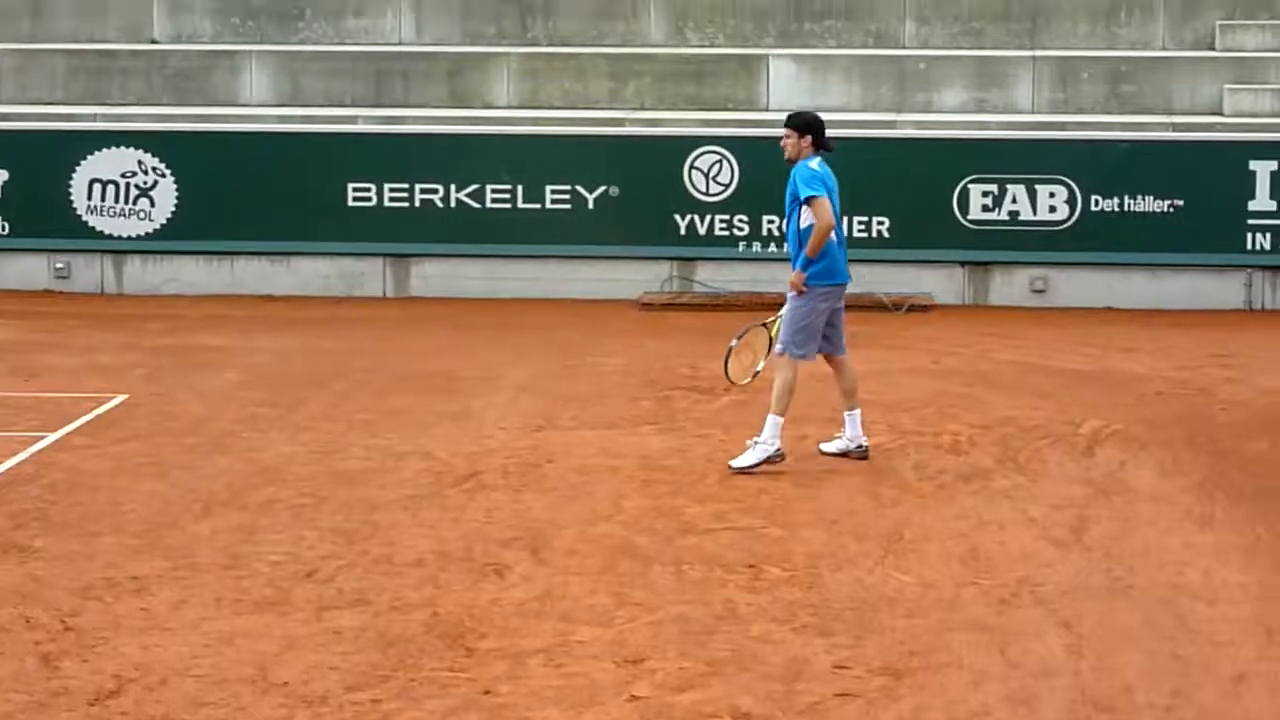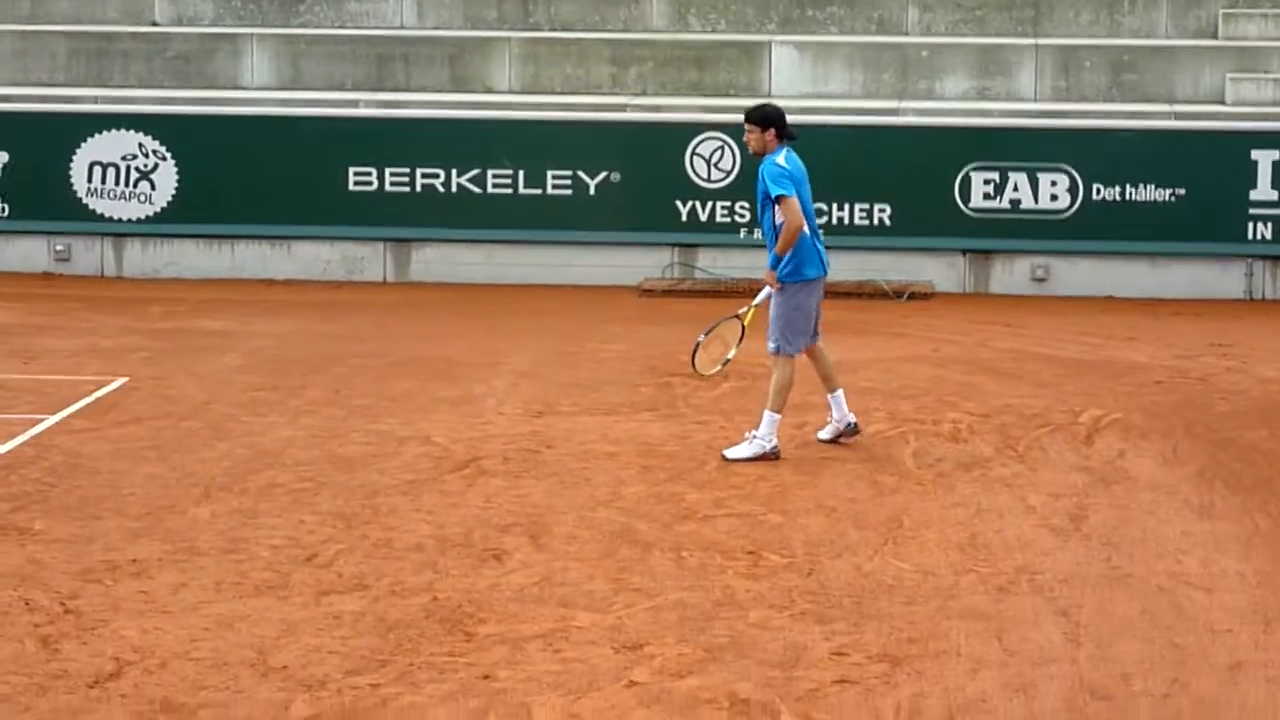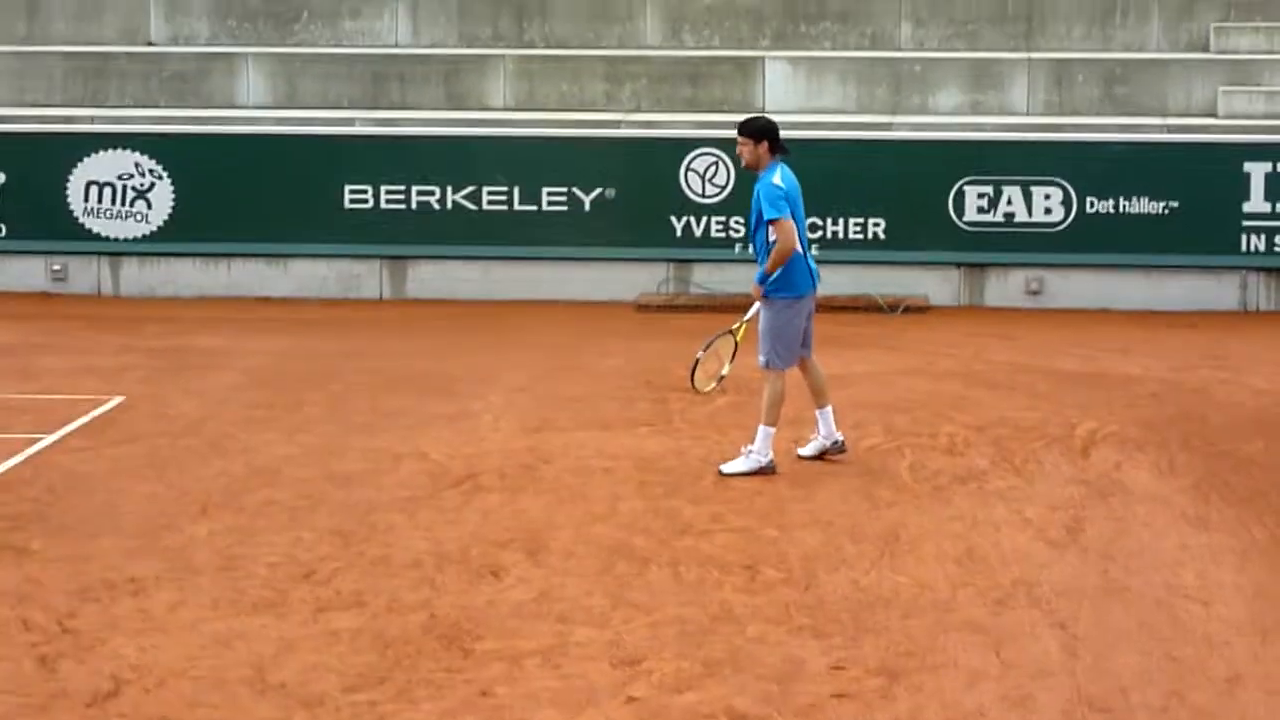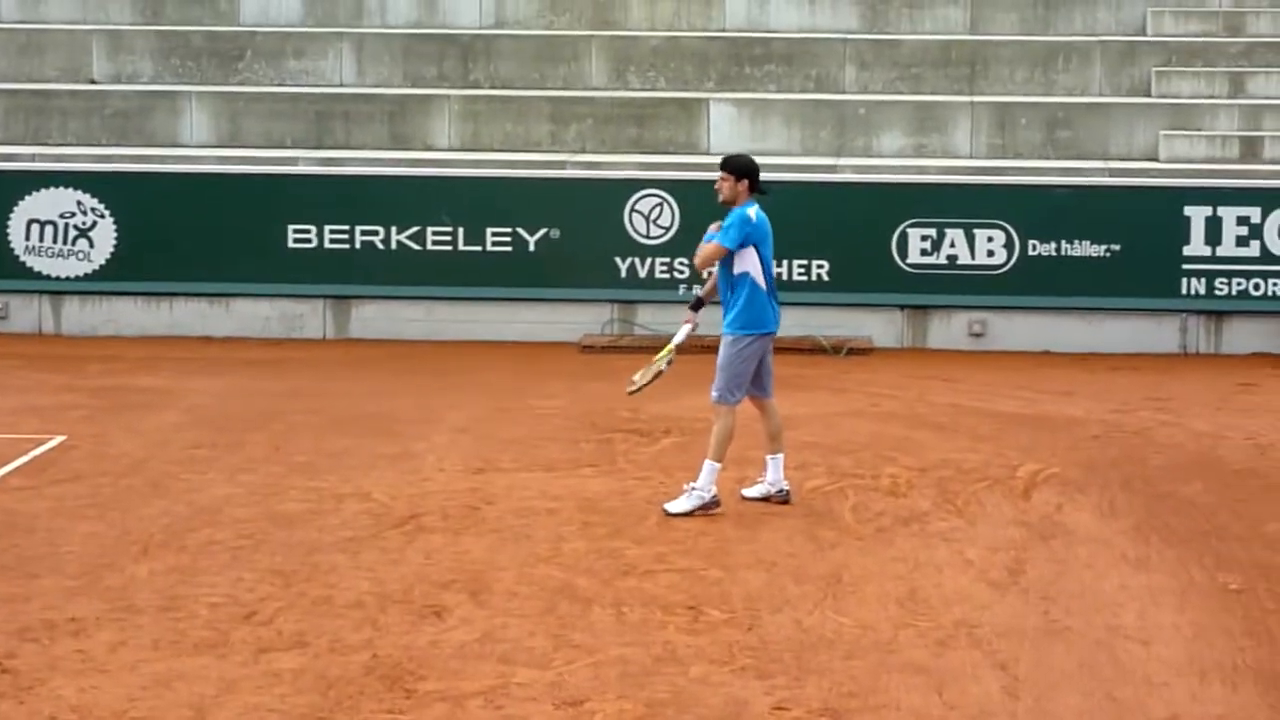
dt=0.3s
person 1, frame 1
left shoulder: (806, 172)
right shoulder: (820, 171)
left elbow: (826, 223)
left wrist: (801, 268)
left hip: (815, 279)
right hip: (831, 277)
left knee: (786, 356)
right knee: (836, 355)
left ankle: (769, 443)
right ankle: (855, 437)
person 1, frame 2
left shoulder: (773, 167)
right shoulder: (788, 160)
left elbow: (794, 222)
left wrist: (773, 264)
left hip: (794, 272)
right hip: (809, 268)
left knee: (781, 354)
right knee: (809, 344)
left ankle: (765, 440)
right ankle: (842, 417)
person 1, frame 3
left shoulder: (772, 185)
right shoulder: (780, 176)
left elbow: (786, 244)
left wrist: (762, 280)
right wrist: (768, 277)
left hip: (784, 288)
right hip: (801, 282)
left knee: (772, 368)
right knee: (803, 358)
left ankle: (761, 454)
right ankle: (829, 435)
person 1, frame 4
left shoulder: (744, 218)
right shoulder: (748, 217)
left elbow: (702, 261)
right elbow: (728, 271)
left wrist: (711, 234)
right wrist: (698, 303)
left hip: (746, 324)
right hip: (760, 321)
left knee: (723, 403)
right knee: (763, 399)
left ankle: (704, 489)
right ankle: (775, 481)
